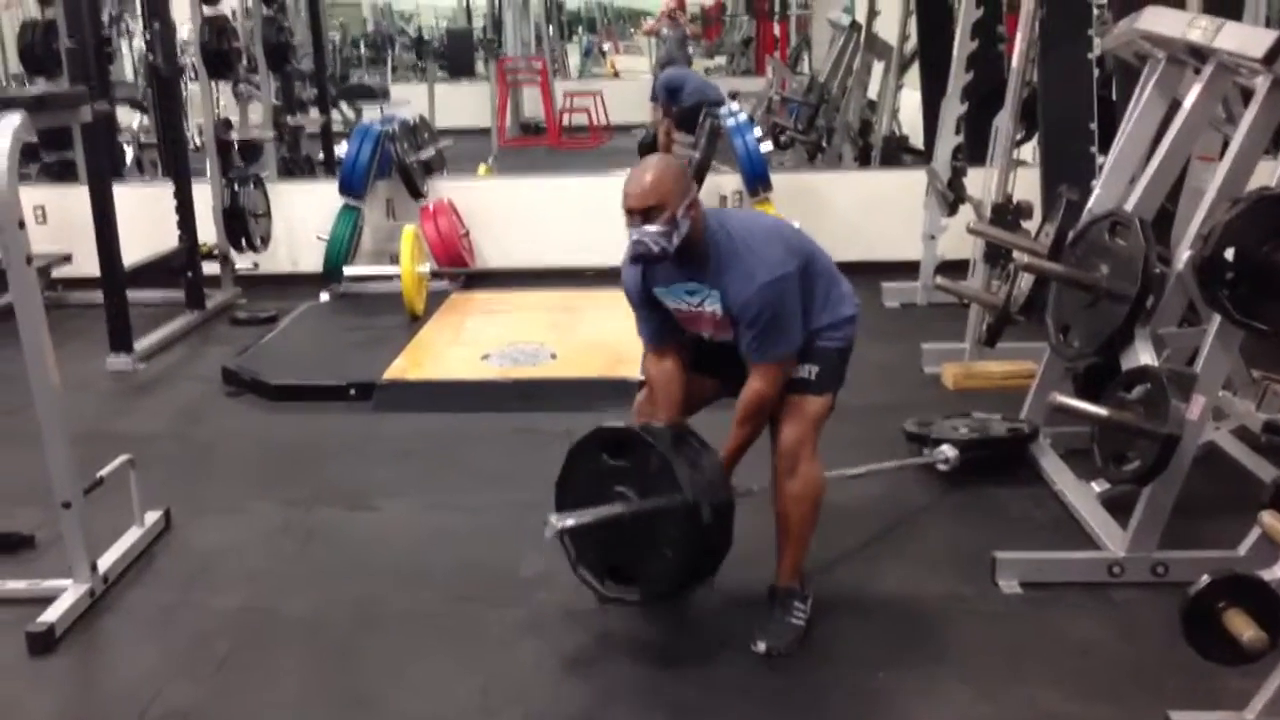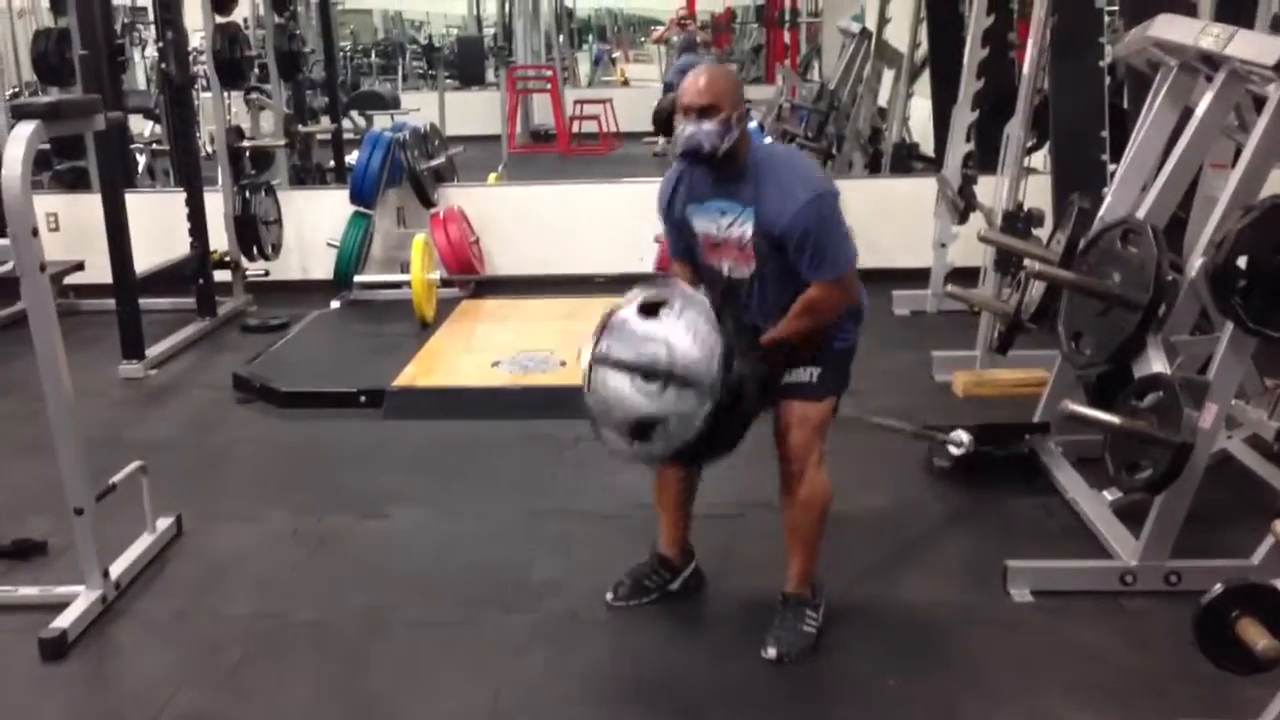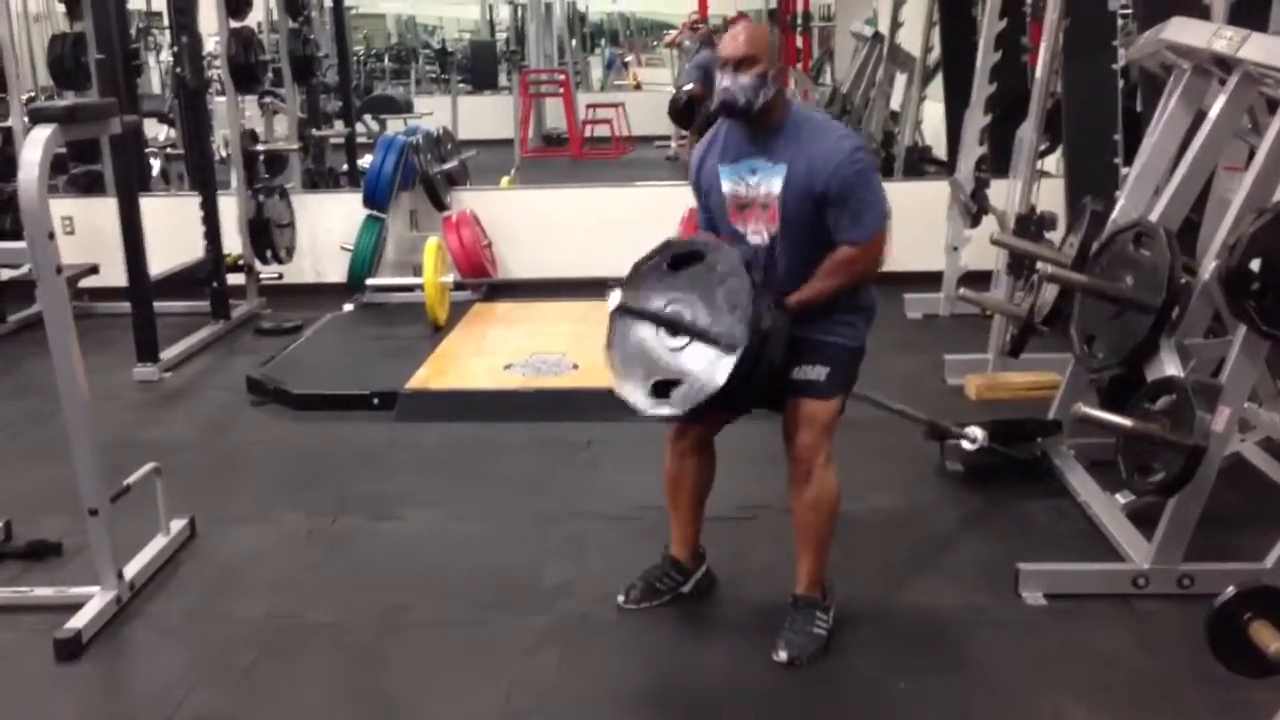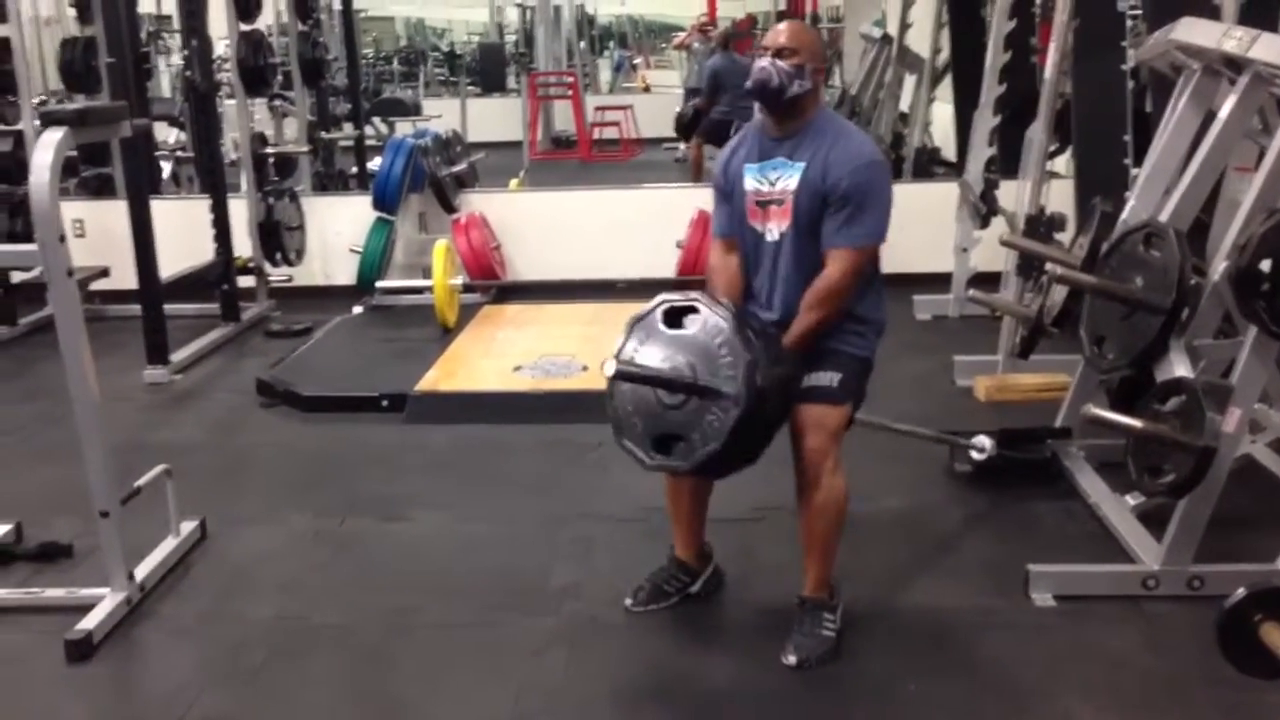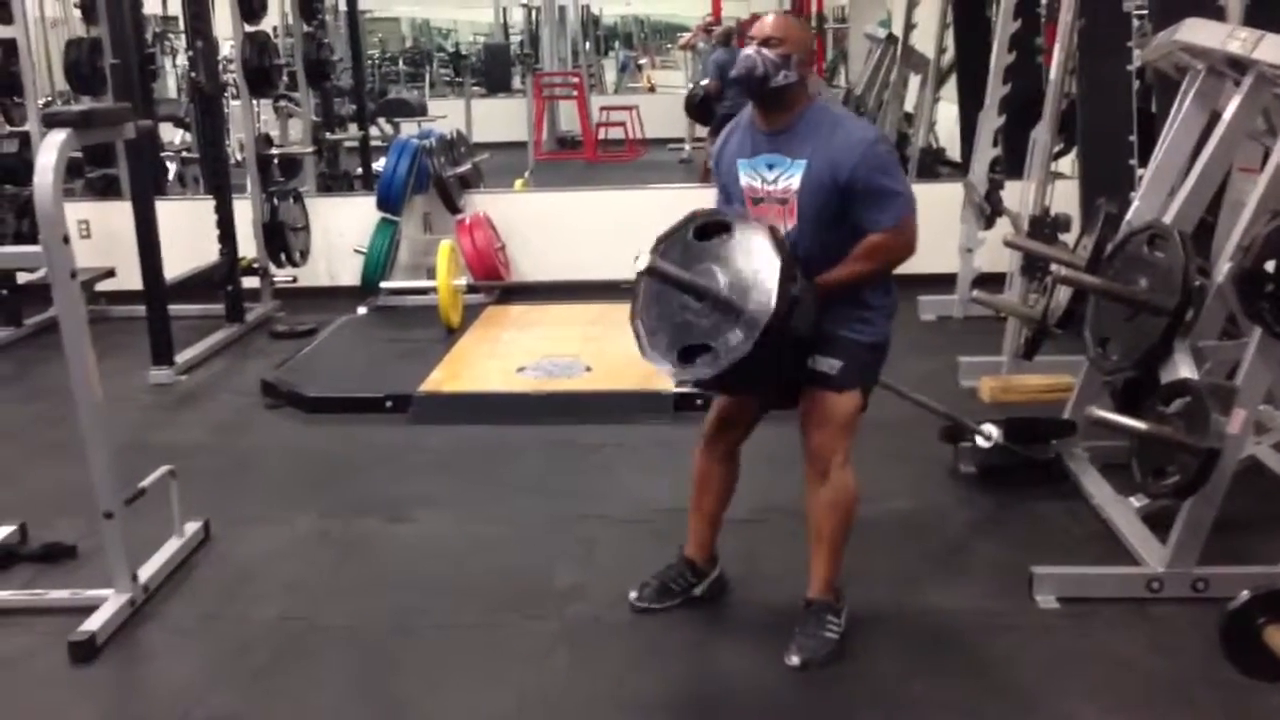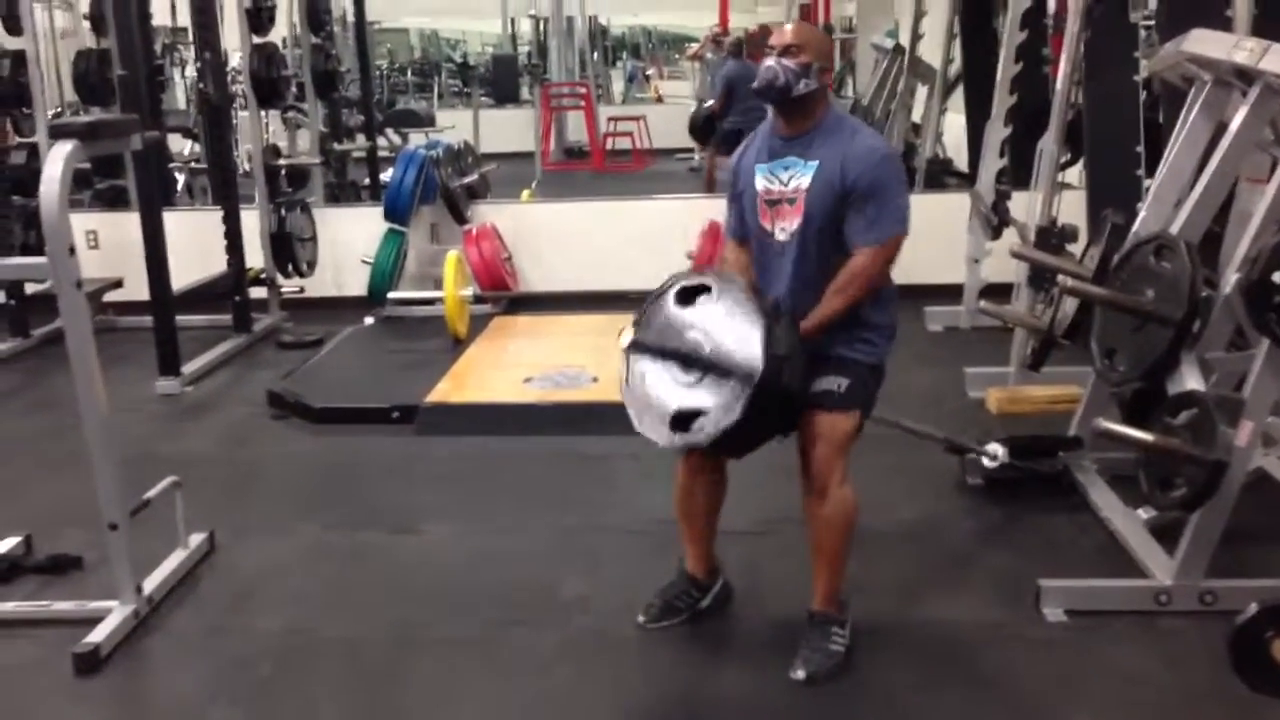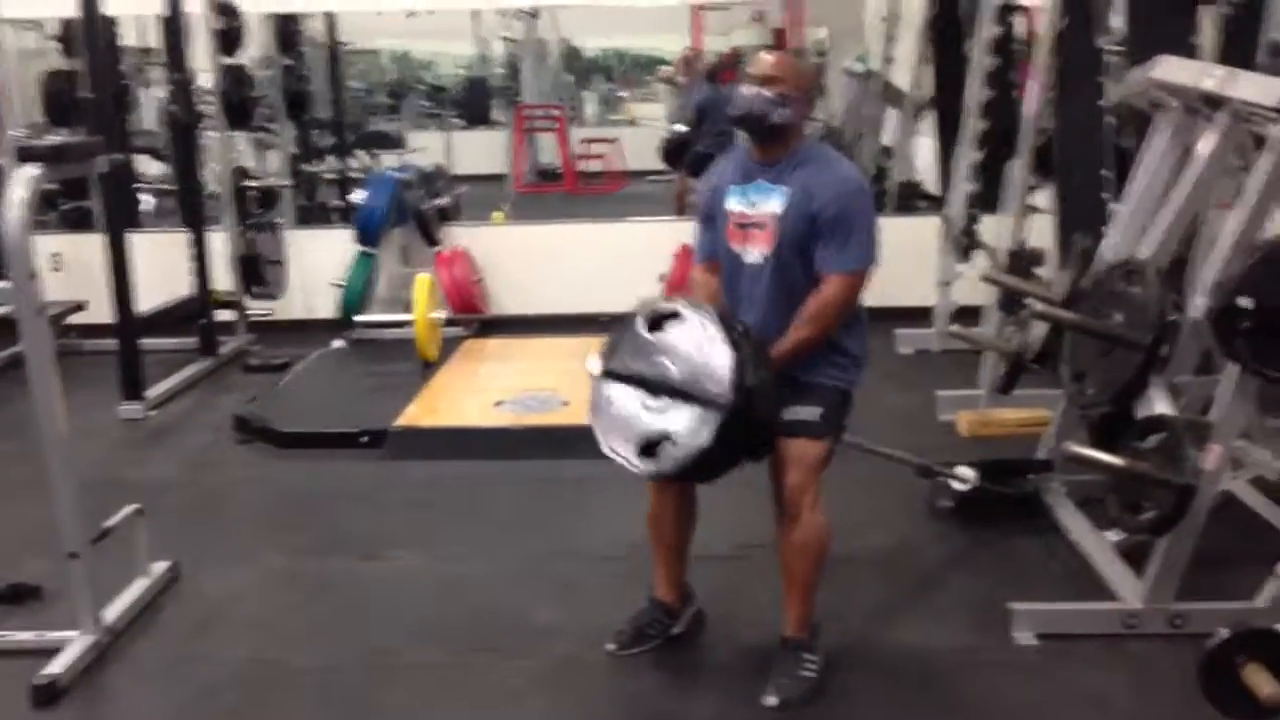
dt=0.4s
person 1, frame 1
left shoulder: (758, 266)
right shoulder: (641, 267)
left elbow: (765, 383)
right elbow: (663, 357)
left wrist: (721, 469)
left hip: (815, 328)
right hip: (720, 332)
left knee: (792, 442)
right knee: (649, 412)
left ankle: (790, 590)
person 1, frame 2
left shoulder: (797, 190)
right shoulder: (678, 184)
left elbow: (833, 295)
right elbow: (684, 266)
left wrist: (756, 353)
left hip: (816, 324)
right hip: (732, 319)
left knee: (798, 446)
left ankle: (802, 596)
right ankle: (673, 561)
person 1, frame 3
left shoulder: (833, 151)
right shoulder: (711, 150)
left elbow: (865, 254)
left wrist: (786, 307)
left hip: (822, 320)
left knee: (807, 448)
right knee: (686, 426)
left ankle: (812, 598)
right ankle: (684, 563)
person 1, frame 4
left shoulder: (853, 158)
right shoulder: (737, 153)
left elbow: (843, 273)
right elbow: (726, 250)
left wrist: (785, 350)
left hip: (832, 330)
right hip: (754, 322)
left knee: (815, 450)
left ankle: (819, 600)
right ankle: (691, 565)
person 1, frame 5
left shoulder: (853, 145)
right shoulder: (731, 141)
left elbow: (897, 240)
left wrist: (814, 286)
left hip: (844, 313)
left knee: (825, 447)
right knee: (718, 428)
left ankle: (824, 602)
right ankle: (698, 565)
person 1, frame 6
left shoulder: (865, 154)
right shoulder: (749, 153)
left elbow: (872, 263)
right elbow: (738, 247)
left wrist: (801, 333)
left hip: (840, 337)
left knee: (822, 462)
right knee: (696, 441)
left ankle: (828, 615)
right ankle: (700, 579)
person 1, frame 7
left shoulder: (836, 184)
right shoulder: (721, 177)
left elbow: (839, 293)
right elbow: (708, 271)
left wrist: (770, 360)
left hip: (810, 362)
left knee: (795, 486)
left ankle: (800, 640)
right ankle: (672, 604)
